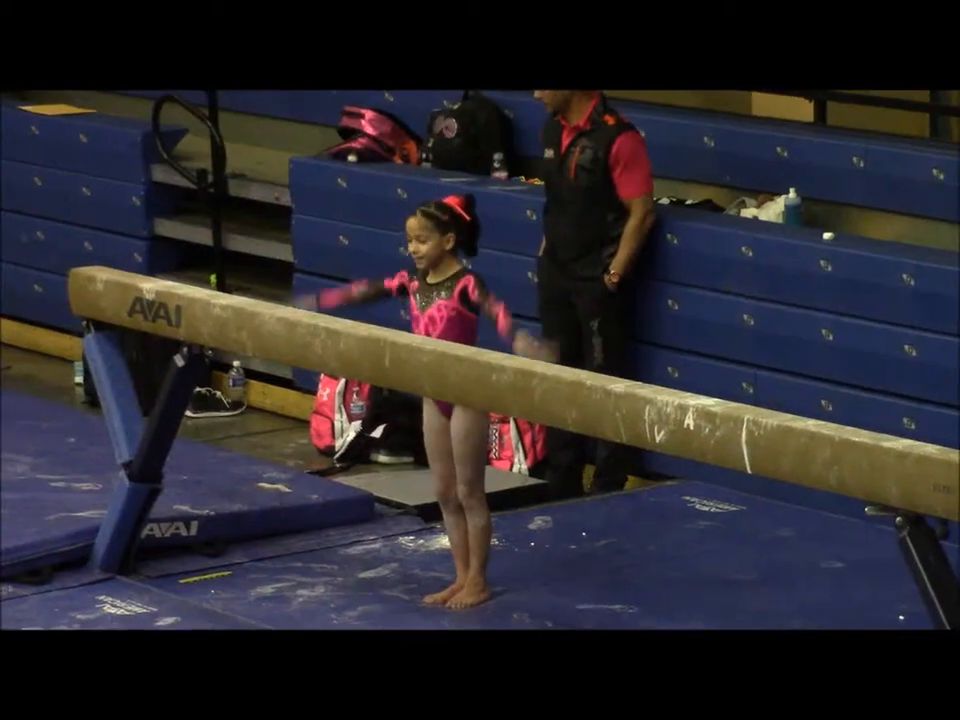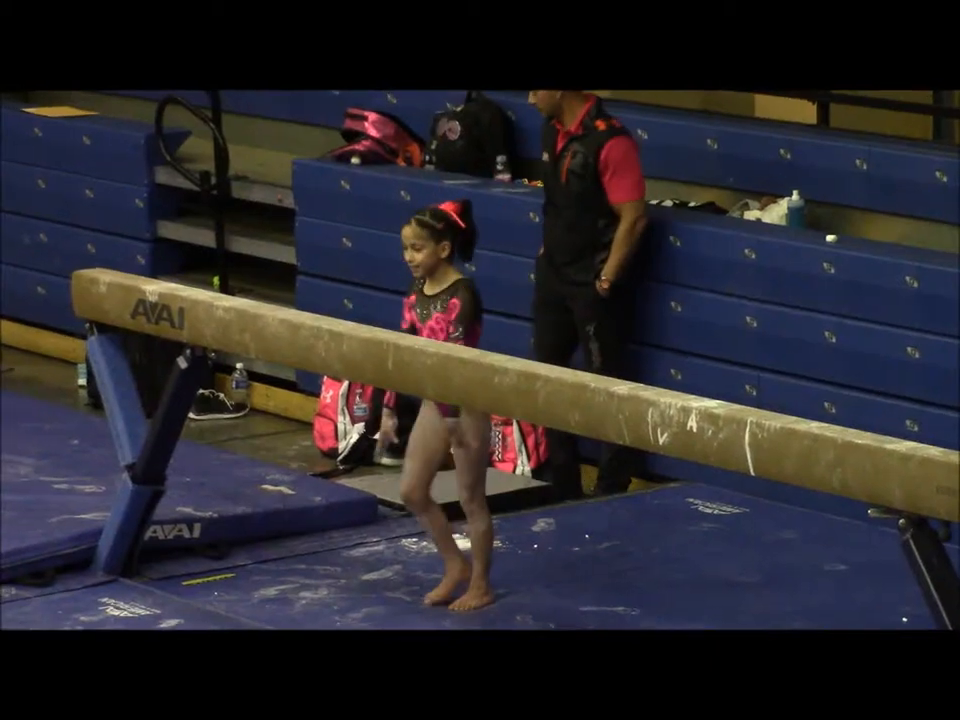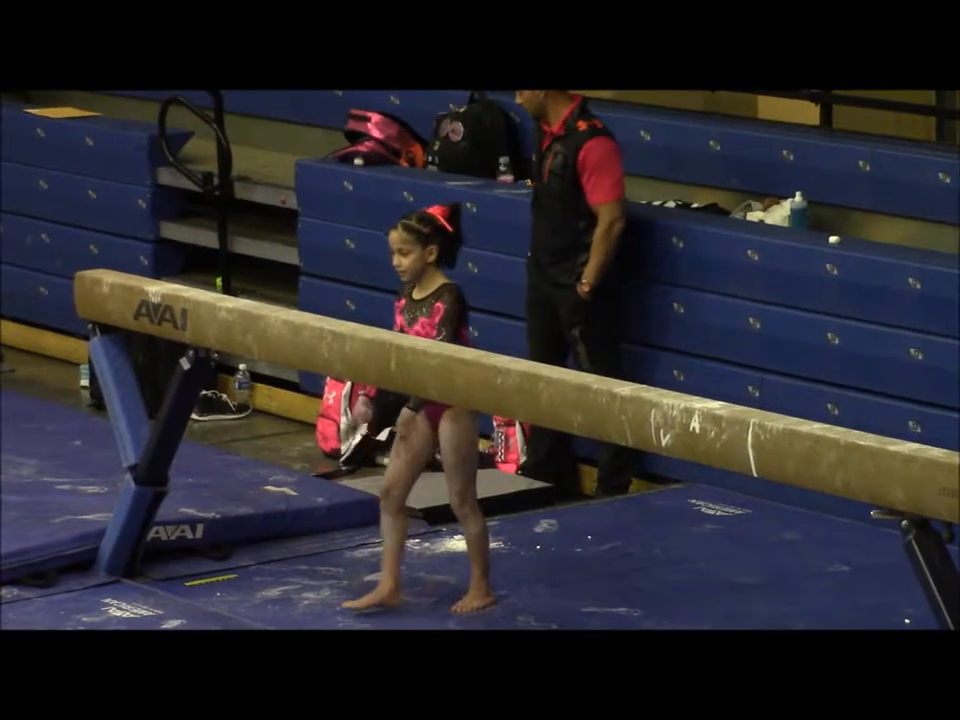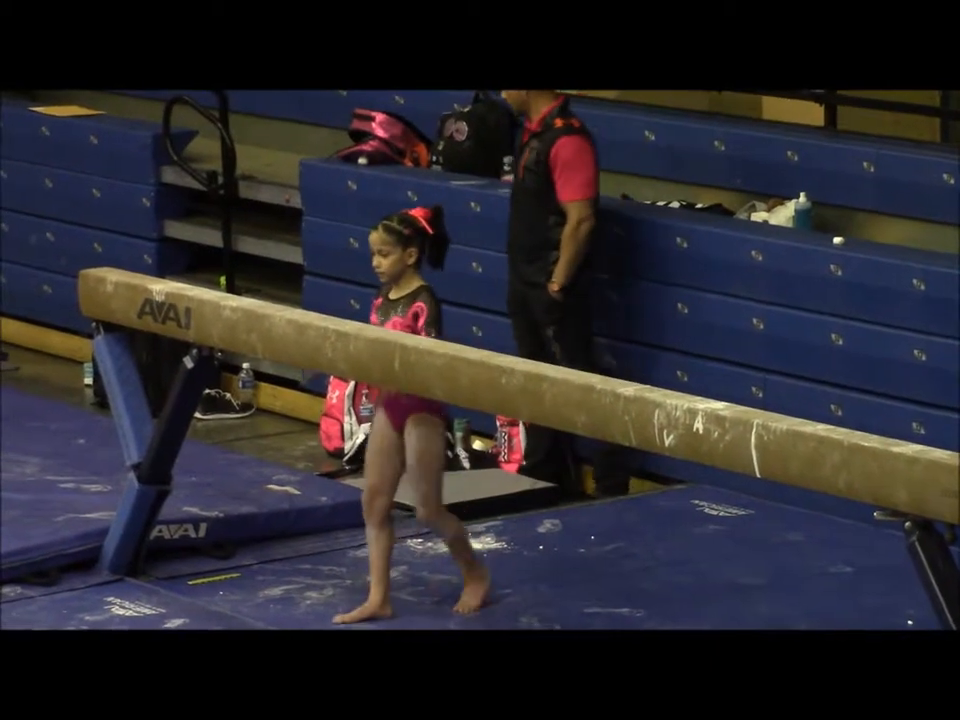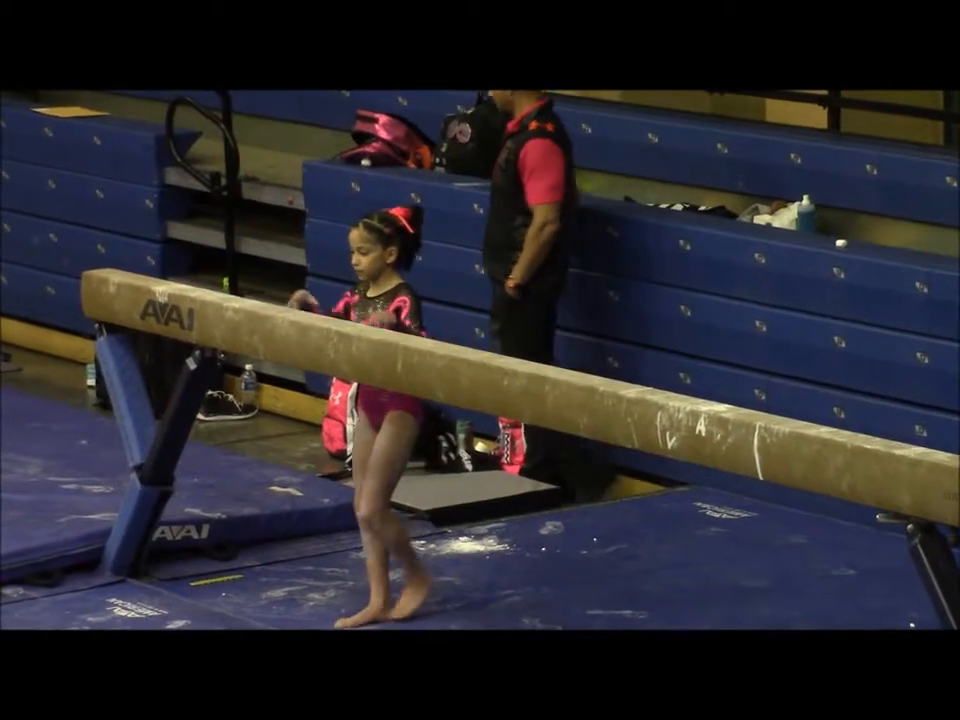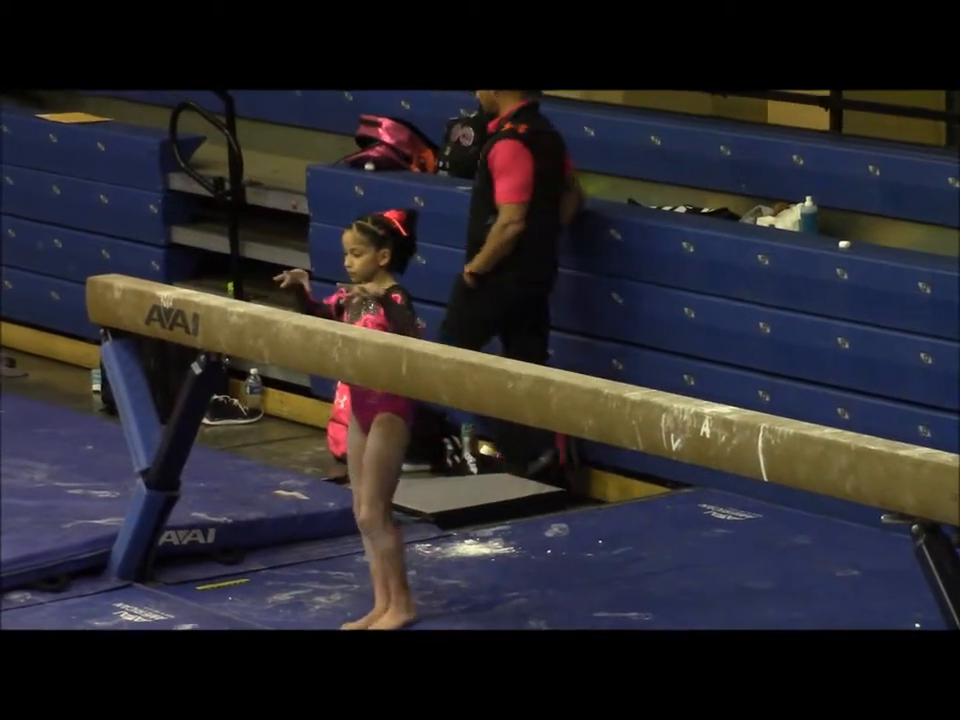
dt=0.2s
person 1, frame 1
left shoulder: (465, 282)
right shoulder: (412, 281)
left elbow: (493, 308)
right elbow: (369, 291)
left wrist: (518, 338)
right wrist: (321, 301)
right hip: (434, 394)
left knee: (469, 493)
right knee: (446, 494)
left ankle: (476, 582)
right ankle: (460, 577)
person 1, frame 2
left shoulder: (463, 294)
right shoulder: (415, 295)
left wrist: (450, 419)
right wrist: (390, 410)
left hip: (467, 400)
right hip: (435, 399)
left knee: (470, 497)
right knee: (411, 491)
left ankle: (481, 585)
right ankle: (455, 567)
person 1, frame 3
left shoulder: (449, 299)
right shoulder: (406, 298)
left wrist: (410, 410)
right wrist: (368, 399)
left hip: (454, 405)
right hip: (419, 403)
left knee: (462, 501)
right knee: (391, 492)
left ankle: (481, 587)
right ankle: (389, 585)
person 1, frame 4
left shoulder: (423, 301)
right shoulder: (383, 296)
left hip: (421, 409)
right hip: (388, 407)
left knee: (428, 509)
right knee: (373, 502)
left ankle: (474, 574)
right ankle: (378, 598)
person 1, frame 5
left shoulder: (402, 298)
right shoulder: (360, 293)
left wrist: (392, 325)
right wrist: (310, 306)
left hip: (399, 408)
right hip: (368, 405)
left knee: (372, 509)
right knee: (364, 510)
left ankle: (416, 577)
right ankle: (378, 601)
person 1, frame 6
left shoulder: (394, 297)
right shoulder: (352, 294)
left elbow: (414, 336)
right elbow: (318, 316)
left wrist: (383, 298)
right wrist: (301, 288)
left hip: (388, 410)
right hip: (360, 408)
left knee: (373, 513)
right knee: (364, 515)
left ankle: (401, 603)
right ankle: (382, 604)
person 2, frame 1
left shoulder: (618, 136)
right shoulder: (553, 129)
left elbow: (642, 213)
left wrist: (614, 275)
right wrist: (546, 251)
left hip: (597, 279)
right hip: (555, 273)
left ankle: (608, 487)
right ankle: (561, 480)
person 2, frame 2
left shoulder: (610, 141)
right shoulder: (552, 131)
left elbow: (633, 219)
left wrist: (606, 281)
right wrist: (545, 253)
left hip: (592, 284)
right hip: (553, 275)
left ankle: (611, 490)
right ankle: (560, 480)
person 2, frame 3
left shoulder: (591, 140)
right shoulder: (547, 132)
left elbow: (610, 221)
left wrist: (588, 284)
left hip: (578, 286)
right hip: (544, 278)
left ankle: (613, 490)
right ankle: (544, 473)
person 2, frame 4
left shoulder: (565, 138)
right shoulder: (536, 130)
left elbow: (580, 220)
left wrist: (558, 282)
left hip: (551, 285)
right hip: (527, 277)
left ankle: (612, 488)
right ankle: (543, 473)
person 2, frame 5
left shoulder: (537, 140)
right shoulder: (532, 130)
left elbow: (545, 222)
left wrist: (516, 276)
left hip: (526, 279)
right hip: (535, 276)
left ankle: (584, 478)
right ankle: (542, 471)
person 2, frame 6
left shoulder: (510, 142)
right shoulder: (542, 130)
left elbow: (511, 222)
right elbow: (571, 197)
left wrist: (475, 267)
left hip: (501, 273)
right hip: (536, 271)
right knee: (529, 369)
left ankle: (522, 449)
right ankle: (542, 478)
